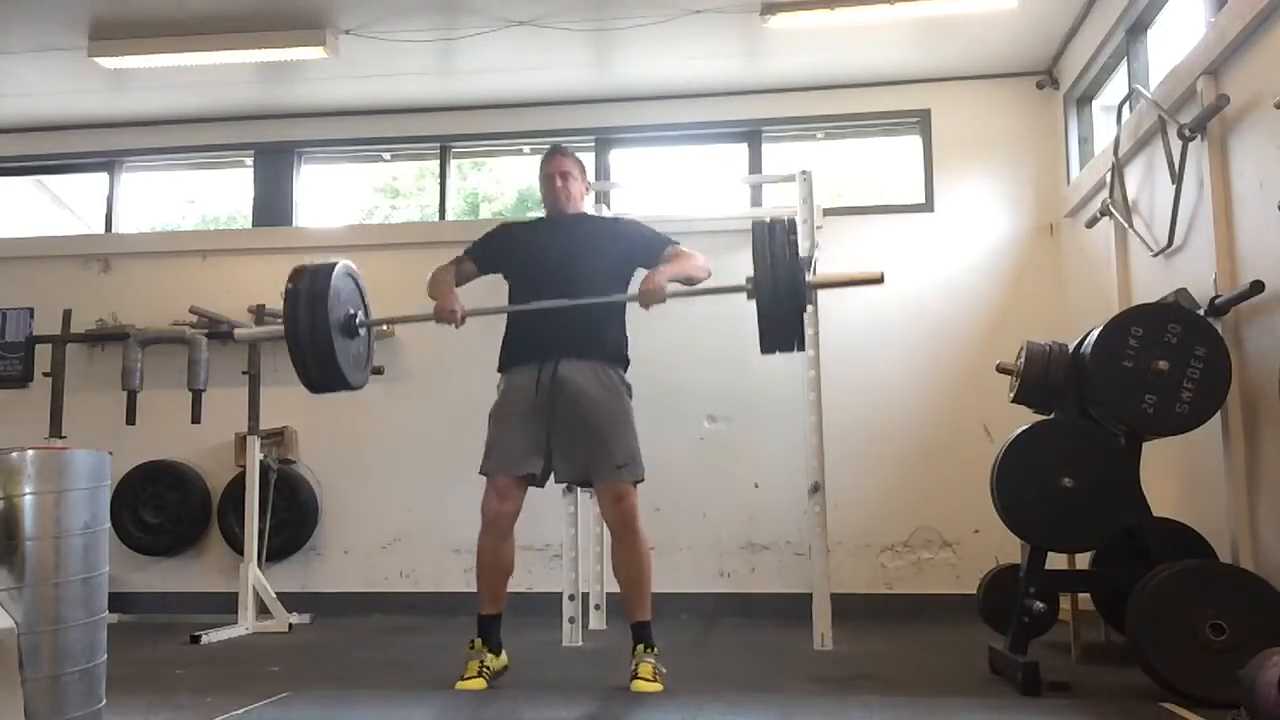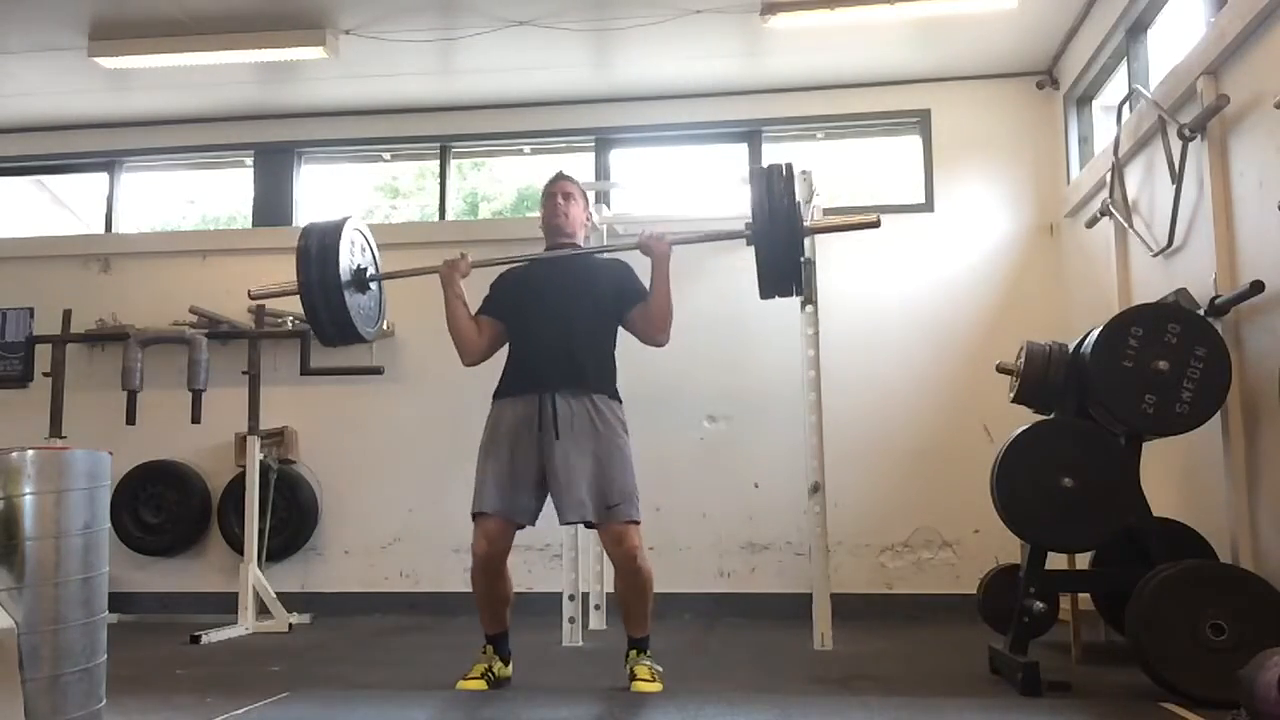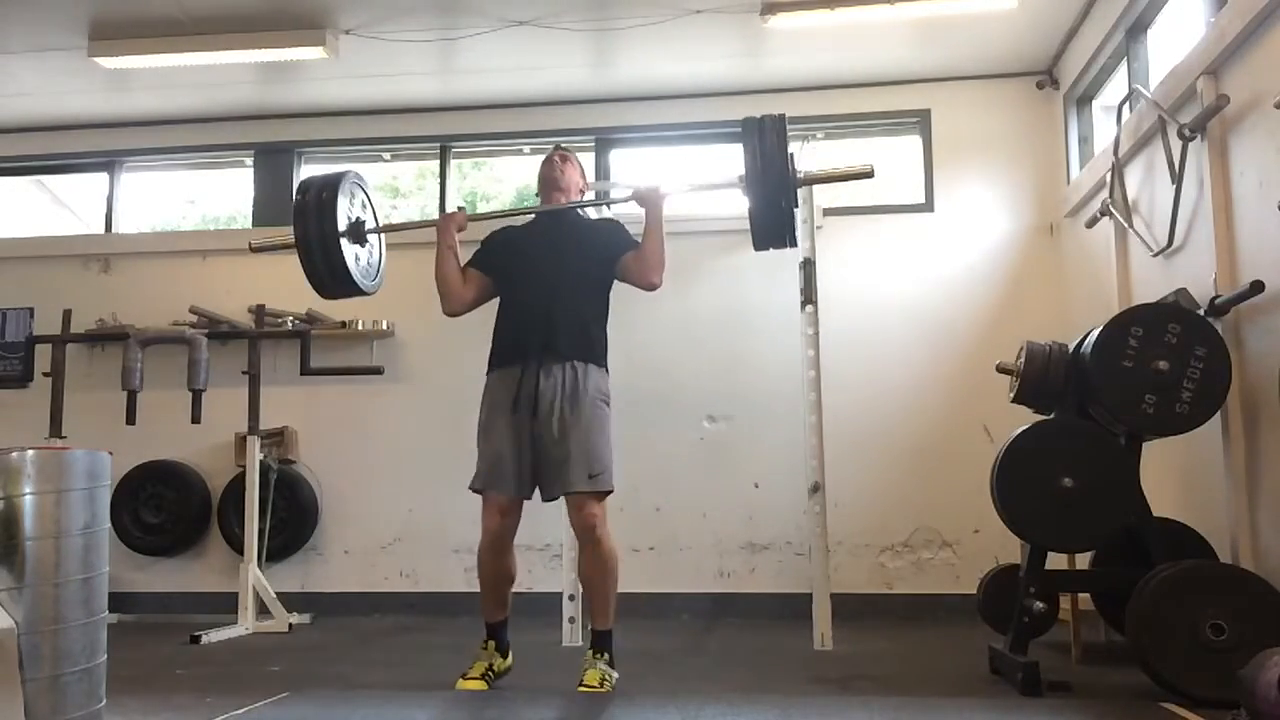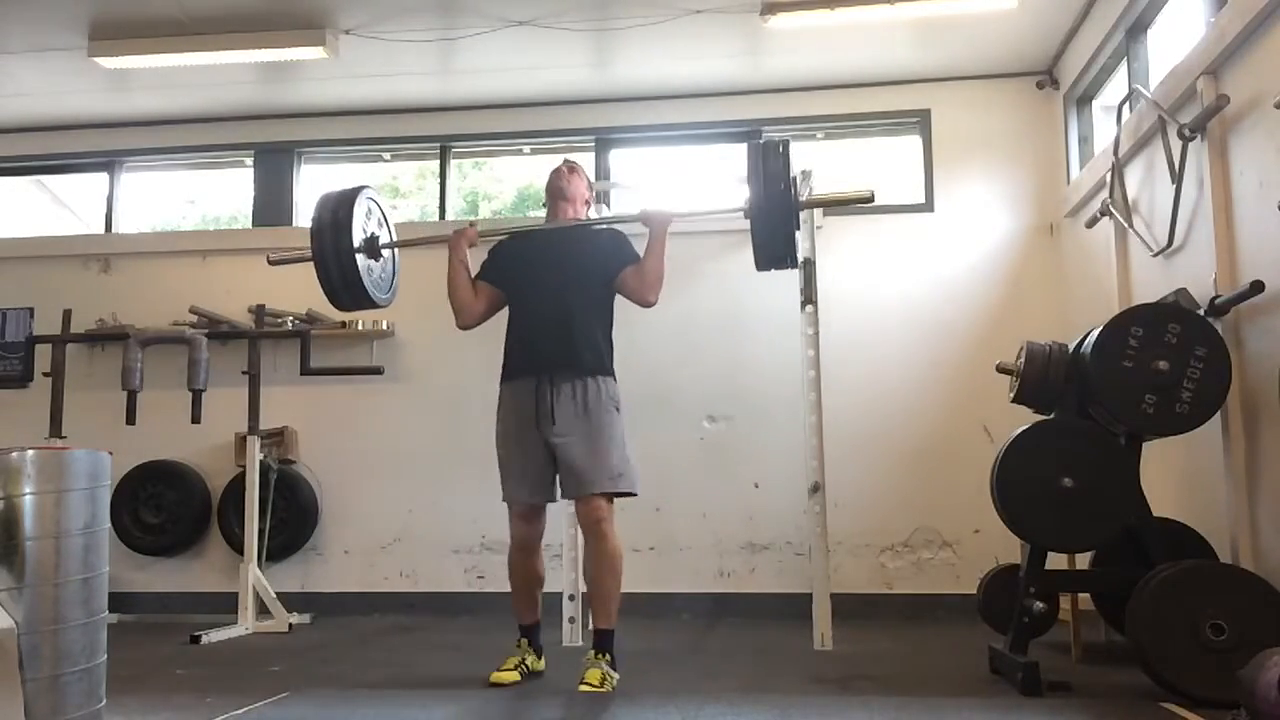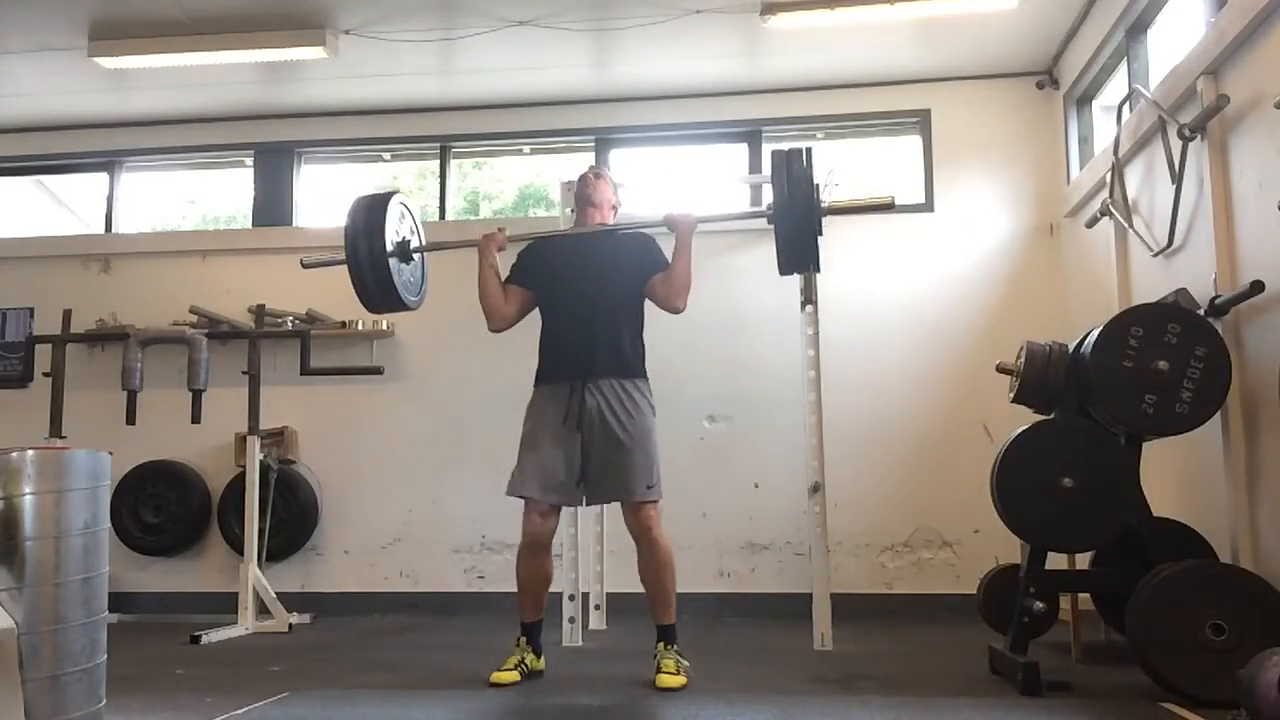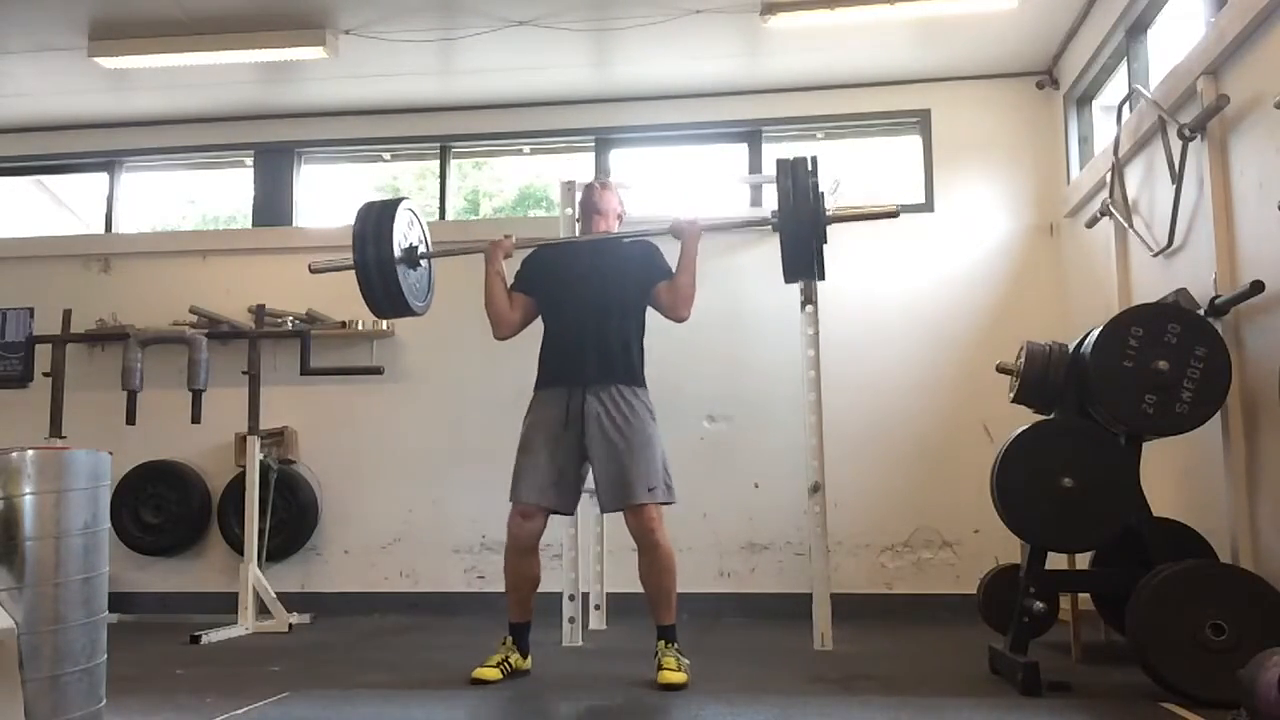
dt=0.5s
person 1, frame 1
left shoulder: (619, 233)
right shoulder: (514, 236)
left elbow: (698, 264)
right elbow: (446, 274)
left wrist: (664, 273)
right wrist: (445, 295)
left hip: (596, 373)
right hip: (525, 376)
left knee: (621, 507)
right knee: (498, 505)
left ankle: (644, 650)
right ankle: (487, 644)
person 1, frame 2
left shoulder: (613, 272)
right shoulder: (512, 281)
left elbow: (656, 333)
right elbow: (473, 350)
left wrist: (660, 262)
right wrist: (452, 287)
left hip: (590, 408)
right hip: (516, 410)
left knee: (626, 547)
right knee: (487, 547)
left ankle: (640, 654)
right ankle: (496, 653)
person 1, frame 3
left shoulder: (603, 232)
right shoulder: (504, 240)
left elbow: (649, 275)
right elbow: (455, 300)
left wrist: (653, 213)
right wrist: (447, 237)
left hip: (575, 378)
right hip: (510, 381)
left knee: (588, 517)
right knee: (497, 521)
left ankle: (601, 654)
right ankle: (495, 647)
person 1, frame 4
left shoulder: (607, 242)
right shoulder: (511, 249)
left elbow: (646, 292)
right elbow: (468, 313)
left wrist: (658, 230)
right wrist: (458, 252)
left hip: (586, 388)
right hip: (522, 391)
left knee: (597, 516)
right knee: (524, 530)
left ankle: (603, 653)
right ankle: (530, 648)
person 1, frame 5
left shoulder: (637, 246)
right shoulder: (541, 253)
left elbow: (675, 299)
right elbow: (499, 316)
left wrist: (684, 235)
right wrist: (488, 256)
left hip: (621, 391)
right hip: (555, 394)
left knee: (645, 522)
right knee: (536, 525)
left ankle: (668, 649)
right ankle: (529, 647)
person 1, frame 6
left shoulder: (640, 253)
right shoulder: (545, 259)
left elbow: (678, 307)
right elbow: (505, 323)
left wrist: (689, 242)
right wrist: (494, 261)
left hip: (620, 396)
right hip: (554, 398)
left knee: (648, 524)
right knee: (523, 526)
left ankle: (668, 648)
right ankle: (516, 646)
